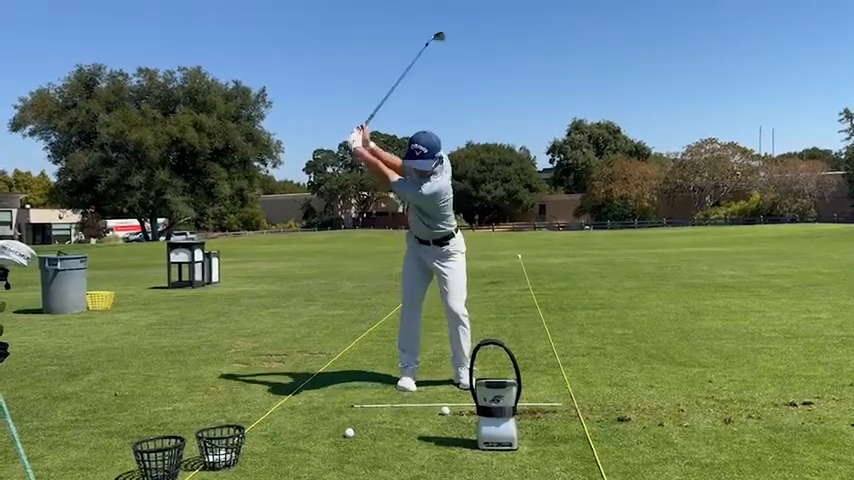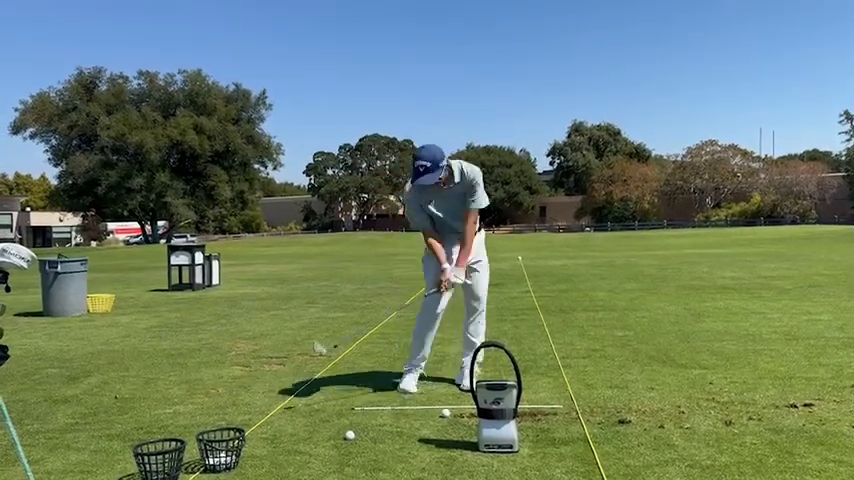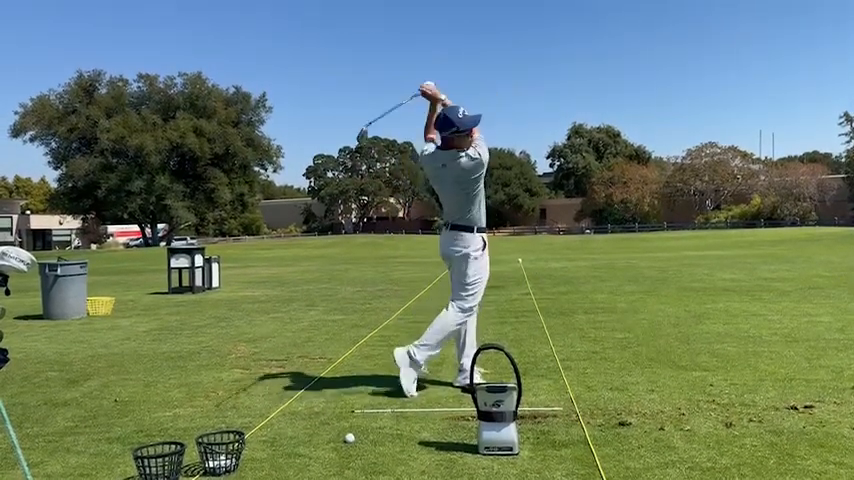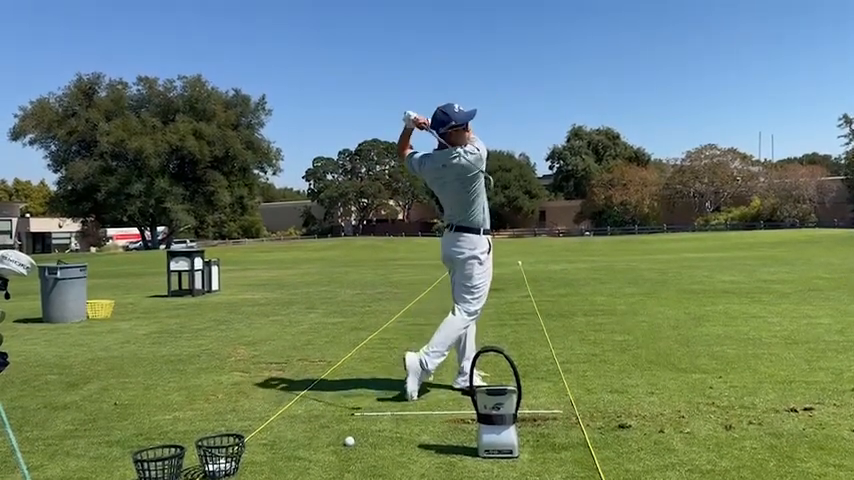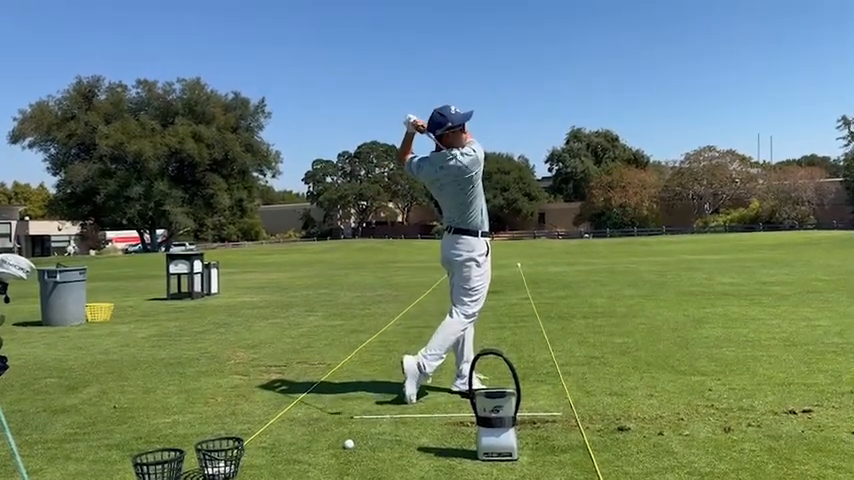
dt=0.4s
person 1, frame 1
left shoulder: (432, 189)
right shoulder: (436, 160)
left elbow: (391, 180)
right elbow: (400, 166)
left wrist: (362, 153)
right wrist: (370, 145)
left hip: (445, 249)
right hip: (417, 244)
left knee: (455, 309)
right knee: (409, 306)
left ankle: (462, 370)
right ankle: (407, 369)
person 1, frame 2
left shoulder: (469, 174)
right shoulder: (415, 194)
left elbow: (471, 223)
right elbow: (430, 235)
left wrist: (462, 263)
right wrist: (444, 267)
left hip: (471, 245)
right hip: (440, 250)
left knee: (477, 305)
right knee: (435, 308)
left ankle: (467, 370)
right ankle: (413, 369)
person 1, frame 3
left shoulder: (431, 159)
right shoulder: (475, 159)
left elbow: (430, 136)
right elbow: (476, 134)
left wrist: (437, 105)
right wrist: (441, 99)
left hip: (452, 236)
right hip: (470, 242)
left knee: (465, 305)
right knee: (463, 307)
left ankle: (465, 372)
right ankle: (414, 356)
person 1, frame 4
left shoulder: (427, 163)
right shoulder: (474, 157)
left elbow: (402, 152)
right elbow: (471, 138)
left wrist: (409, 126)
right wrist: (434, 126)
left hip: (452, 239)
right hip: (474, 243)
left knee: (464, 307)
right knee: (467, 310)
left ankle: (466, 375)
right ankle: (423, 362)
person 1, frame 5
left shoulder: (426, 166)
right shoulder: (471, 159)
left elbow: (403, 158)
right elbow: (469, 141)
left wrist: (411, 131)
right wrist: (434, 129)
left hip: (452, 241)
right hip: (473, 245)
left knee: (463, 310)
right knee: (464, 312)
left ankle: (465, 379)
right ankle: (421, 365)
